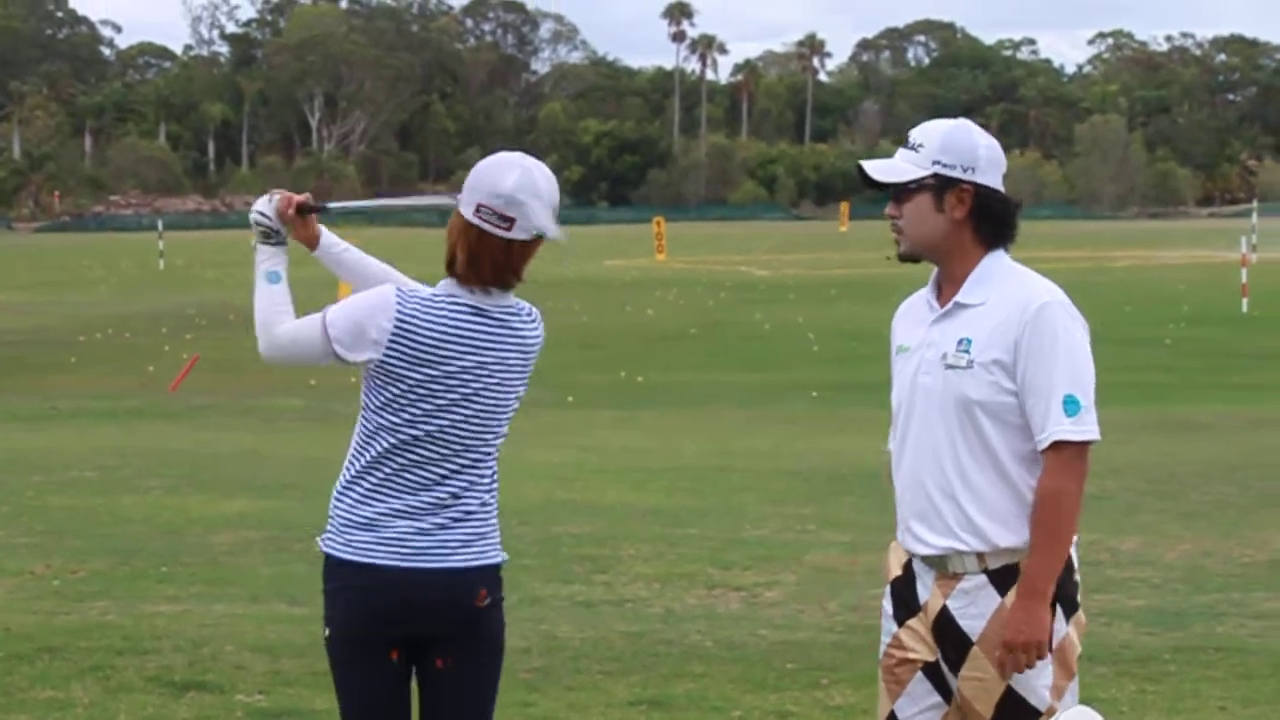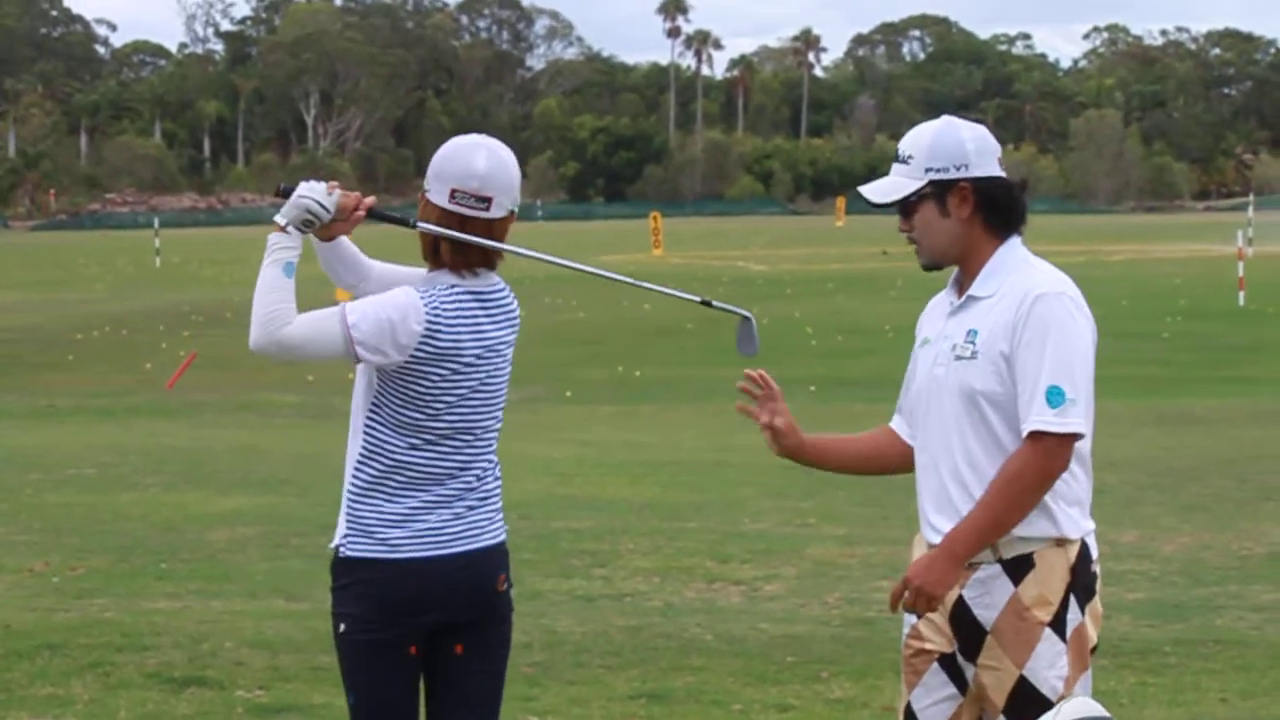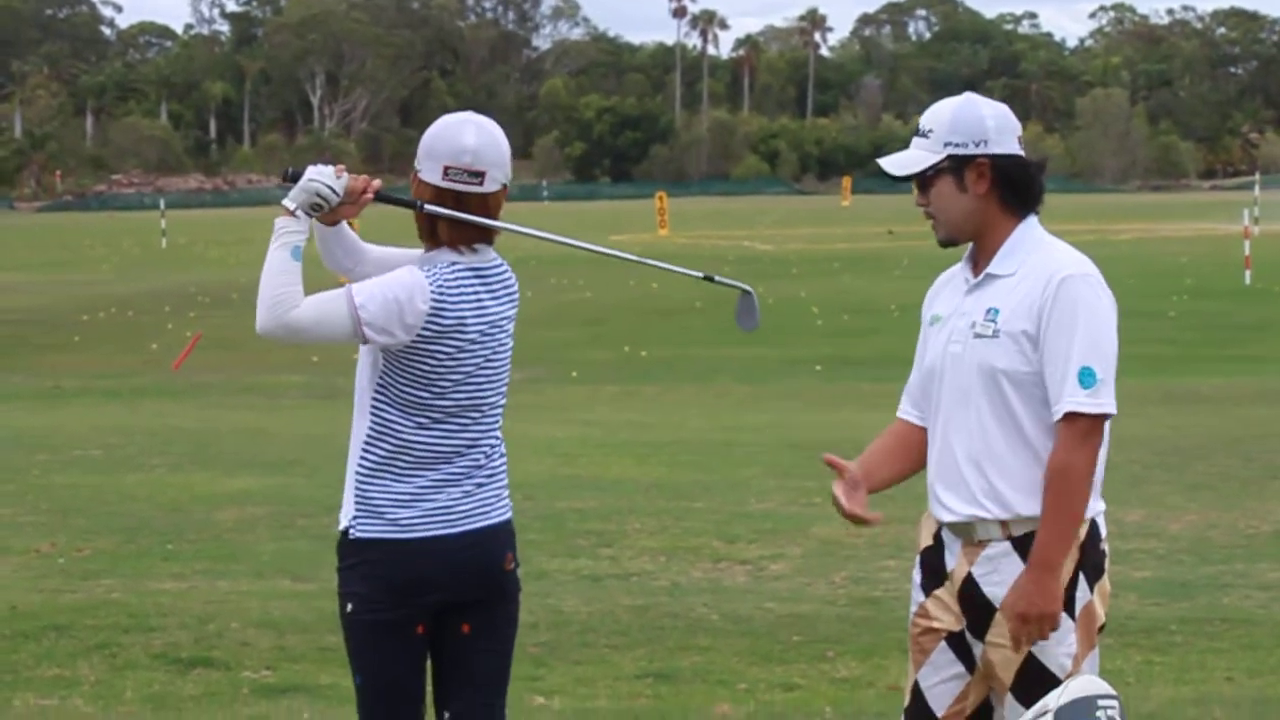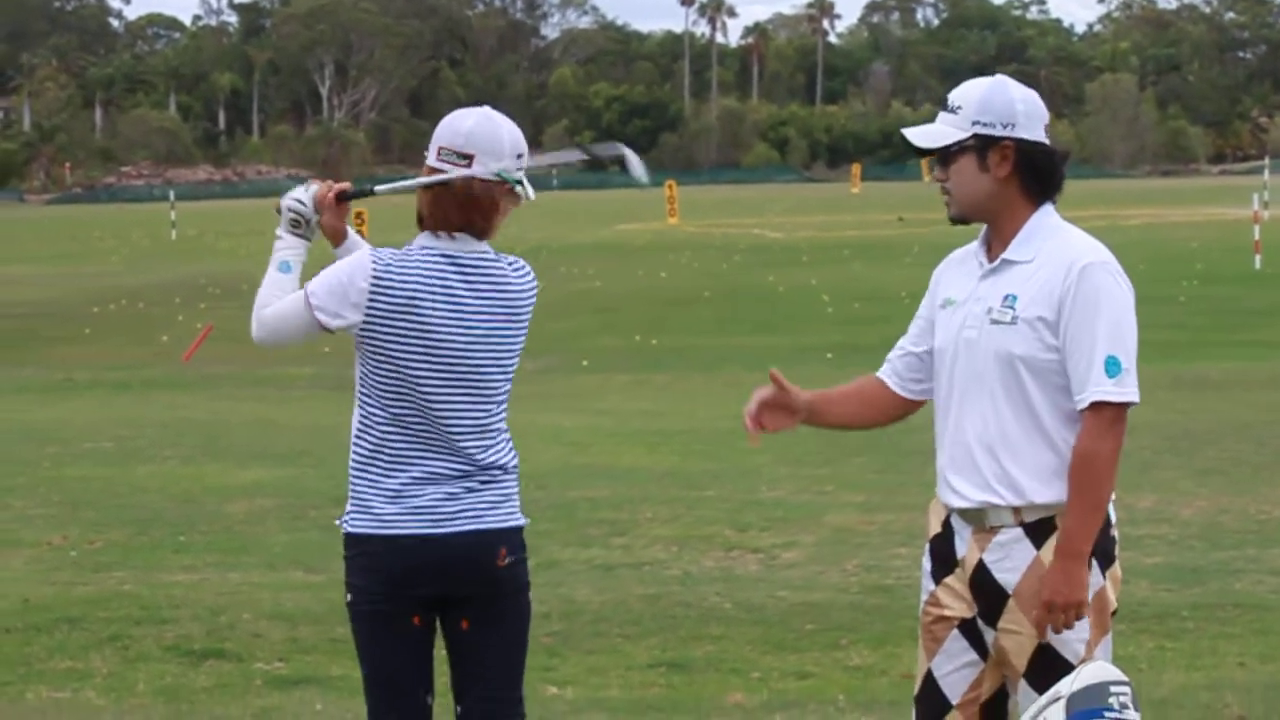
dt=0.4s
person 1, frame 1
left shoulder: (1035, 310)
right shoulder: (911, 315)
left elbow: (1065, 462)
left wrist: (1033, 599)
left hip: (1008, 589)
right hip: (917, 585)
person 1, frame 2
left shoulder: (1042, 299)
right shoulder: (940, 310)
left elbow: (1048, 450)
left wrist: (951, 556)
right wrist: (799, 445)
left hip: (1028, 576)
right hip: (945, 571)
person 1, frame 3
left shoulder: (1063, 281)
right shoulder: (946, 289)
left elbow: (1080, 432)
left wrist: (1043, 570)
right wrist: (863, 477)
left hip: (1038, 558)
right hip: (948, 554)
person 1, frame 4
left shoulder: (1080, 268)
right shoulder: (954, 272)
left elbow: (1103, 421)
right elbow: (898, 388)
left wrist: (1068, 558)
right wrist: (806, 406)
left hip: (1045, 545)
right hip: (956, 541)
person 2, frame 1
left shoulder: (391, 314)
right shoulder: (526, 331)
left elbow: (276, 343)
left wrist: (270, 246)
right wrist: (318, 240)
left hip: (363, 575)
right hip: (465, 582)
person 2, frame 2
left shoulder: (412, 315)
right shoulder: (497, 301)
left elbow: (271, 336)
right elbow: (370, 280)
left wrist: (290, 228)
right wrist: (330, 233)
left hip: (381, 573)
right hip: (478, 568)
person 2, frame 3
left shoulder: (416, 292)
right shoulder: (496, 277)
left elbow: (277, 320)
right elbow: (361, 265)
left wrist: (298, 213)
right wrist: (330, 220)
left hip: (389, 553)
right hip: (485, 546)
person 2, frame 4
left shoulder: (372, 278)
right shoulder: (519, 283)
left elbow: (265, 327)
left wrist: (294, 236)
right wrist: (345, 237)
left hip: (386, 543)
right hip: (489, 543)
